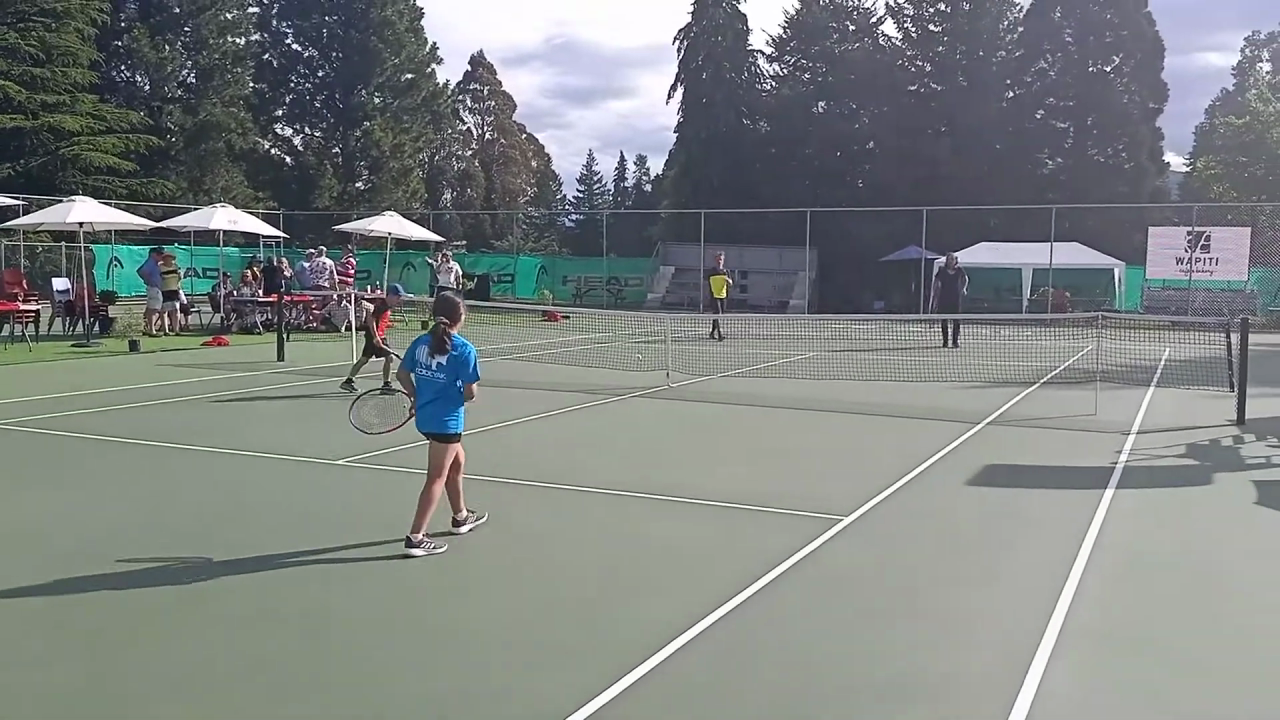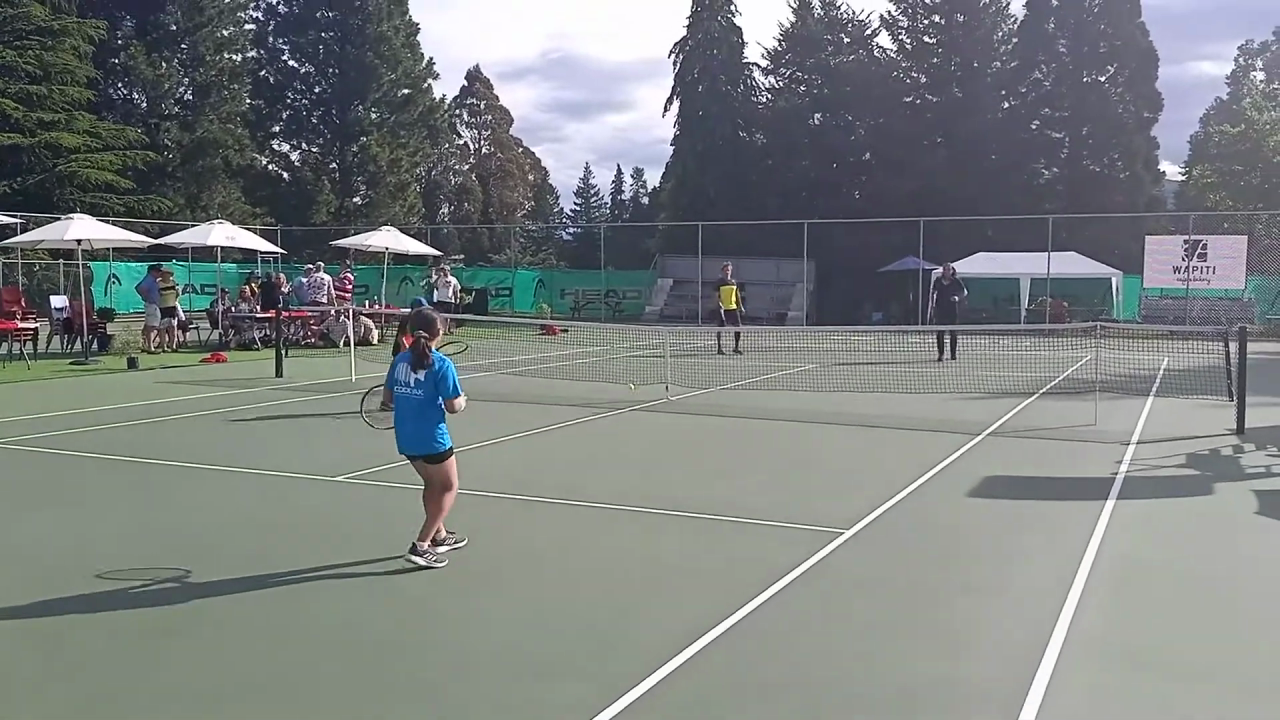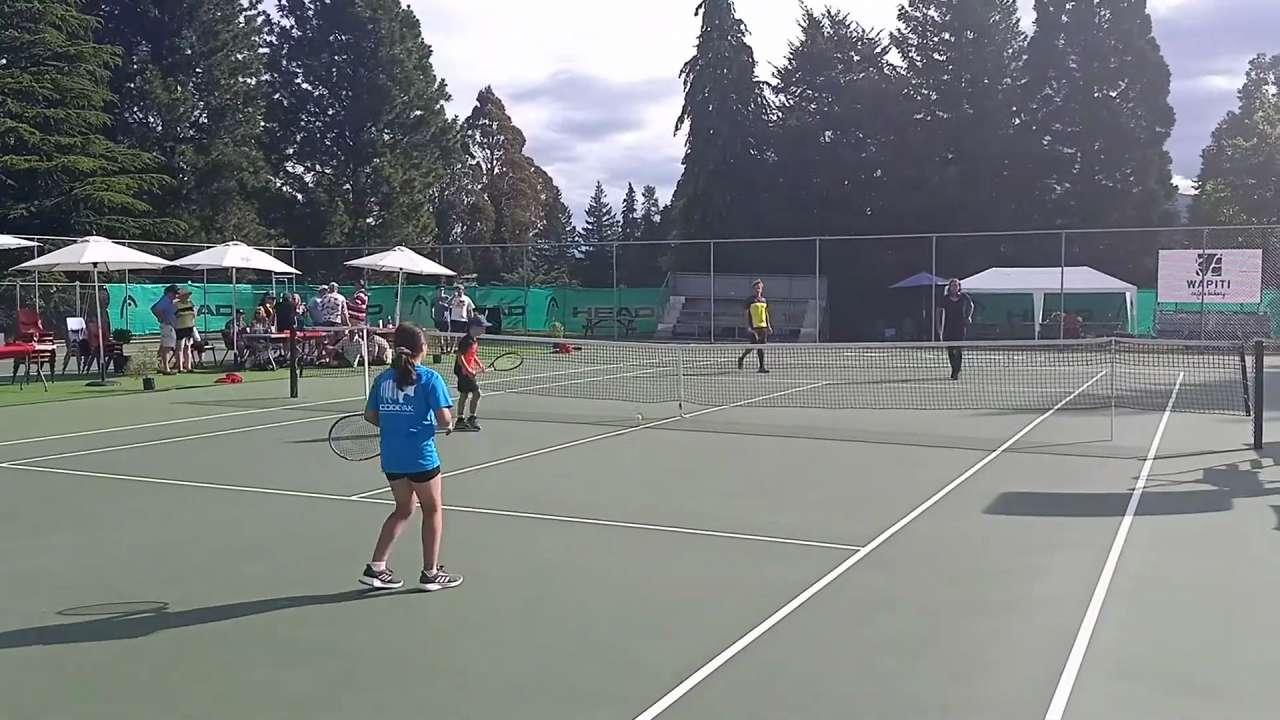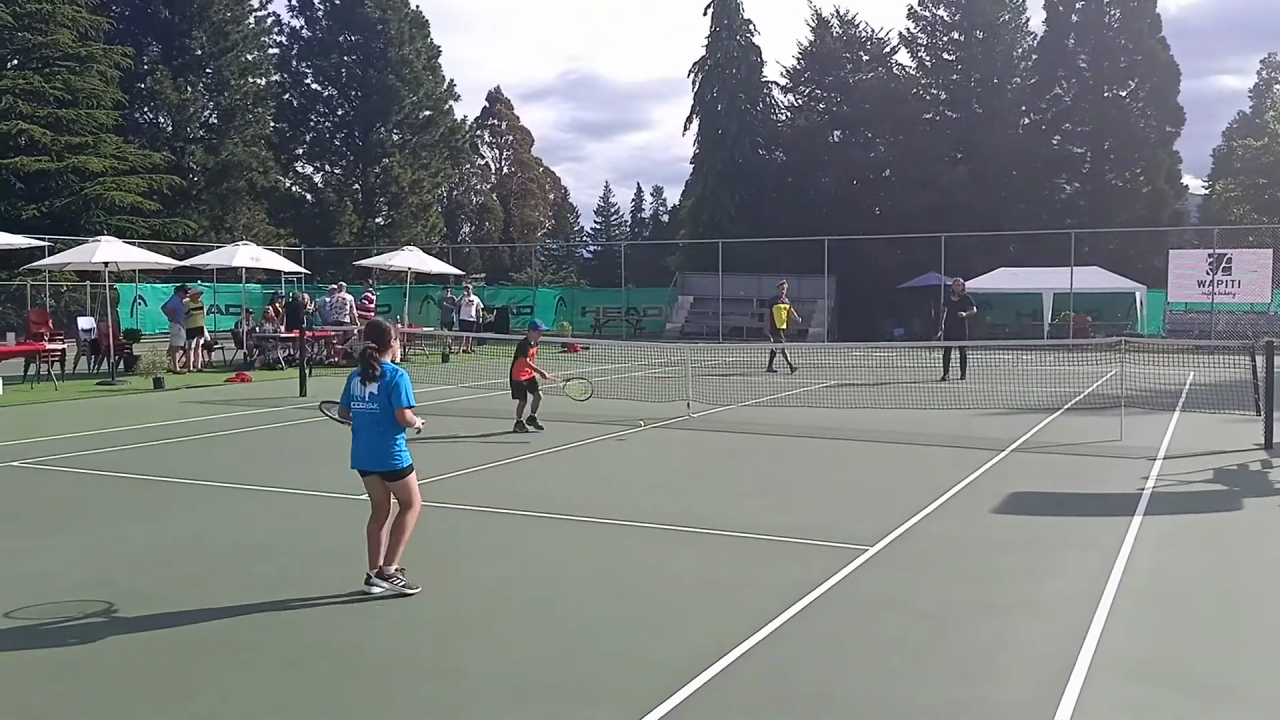
dt=0.4s
person 1, frame 1
left shoulder: (420, 342)
right shoulder: (464, 349)
left elbow: (402, 375)
right elbow: (470, 392)
right wrist: (470, 395)
left hip: (425, 416)
right hip: (447, 419)
left knee: (457, 460)
right knee: (437, 477)
left ankle: (460, 516)
right ankle: (416, 538)
person 1, frame 2
left shoulder: (399, 360)
right shoulder: (442, 365)
left elbow: (387, 398)
right elbow: (451, 407)
right wrist: (461, 403)
left hip: (405, 438)
right hip: (432, 438)
left knee: (432, 483)
right knee: (448, 488)
left ankle: (439, 536)
right ankle: (421, 547)
person 1, frame 3
left shoulder: (384, 378)
right shoulder: (429, 377)
left elbow: (370, 415)
right elbow: (444, 418)
right wrist: (448, 425)
left hip: (391, 456)
right hip: (420, 456)
left knee: (402, 509)
right knee: (432, 511)
left ankle: (375, 567)
right ankle: (431, 573)
person 1, frame 4
left shoulder: (356, 375)
right shoulder: (396, 375)
left elbow: (344, 412)
right elbow: (403, 417)
right wrist: (417, 422)
left hip: (363, 454)
right hip: (391, 454)
left knee: (380, 510)
right knee: (411, 505)
left ankle: (377, 573)
right ankle: (389, 569)
